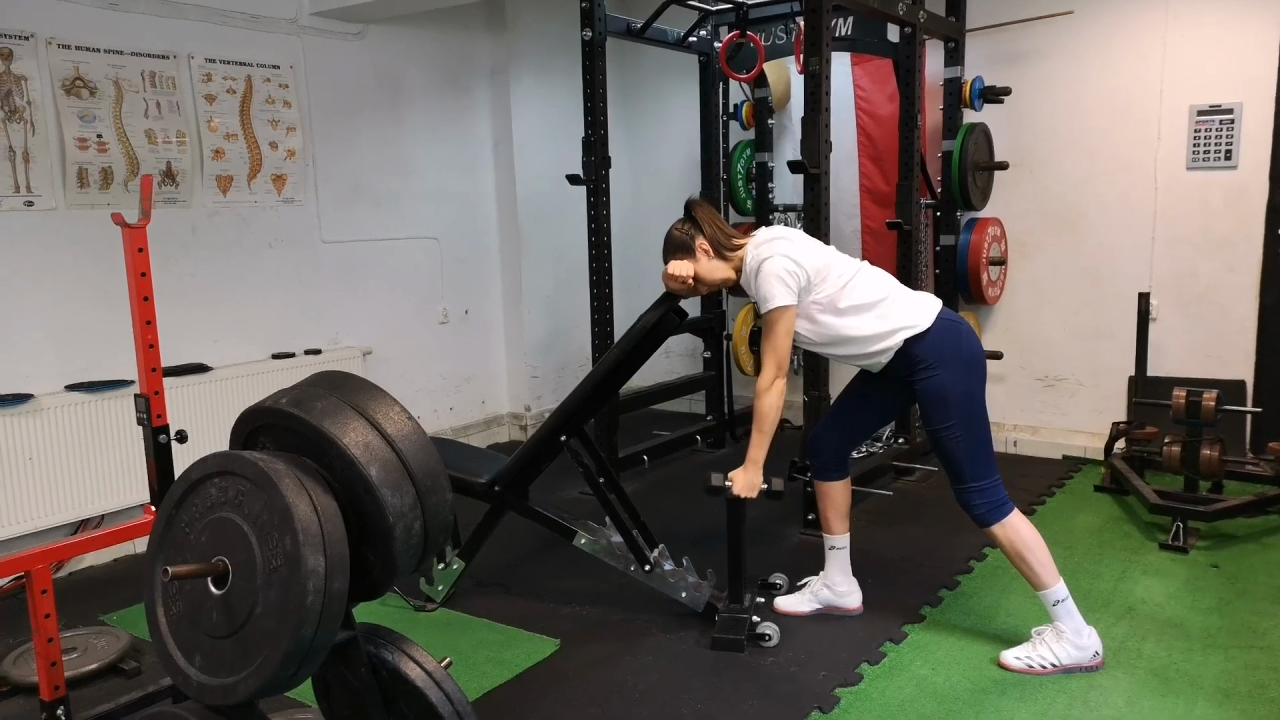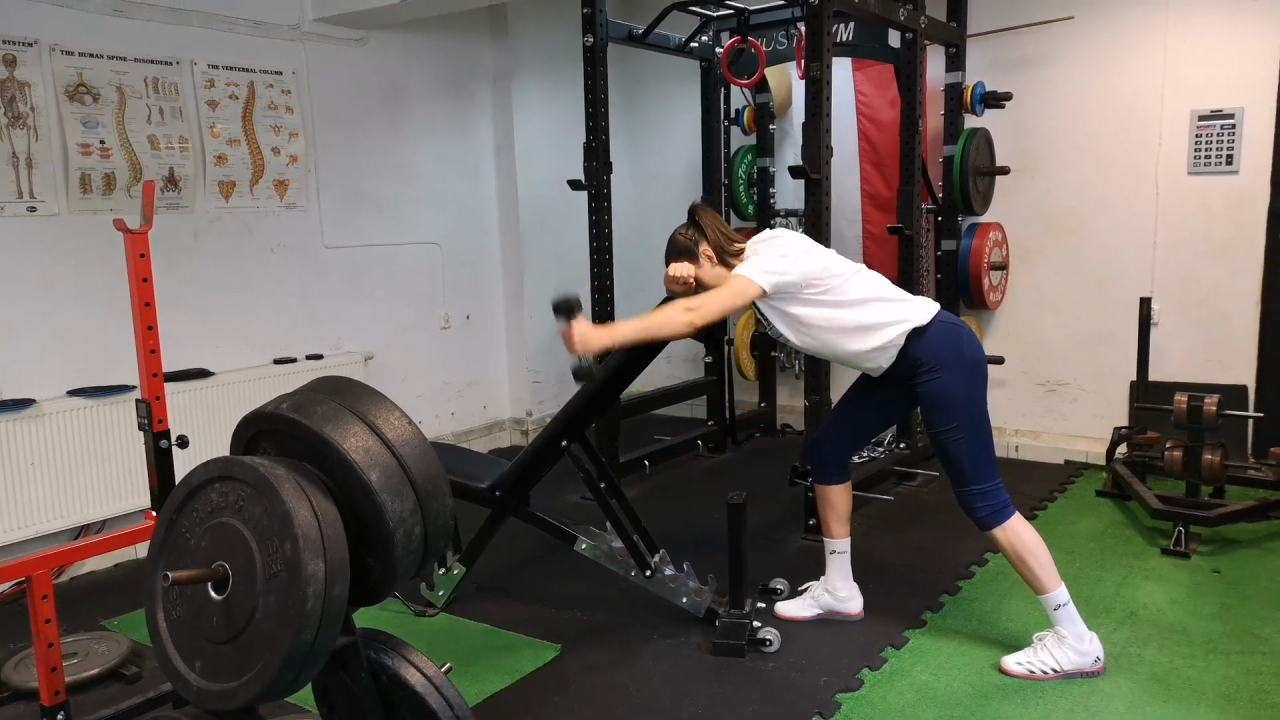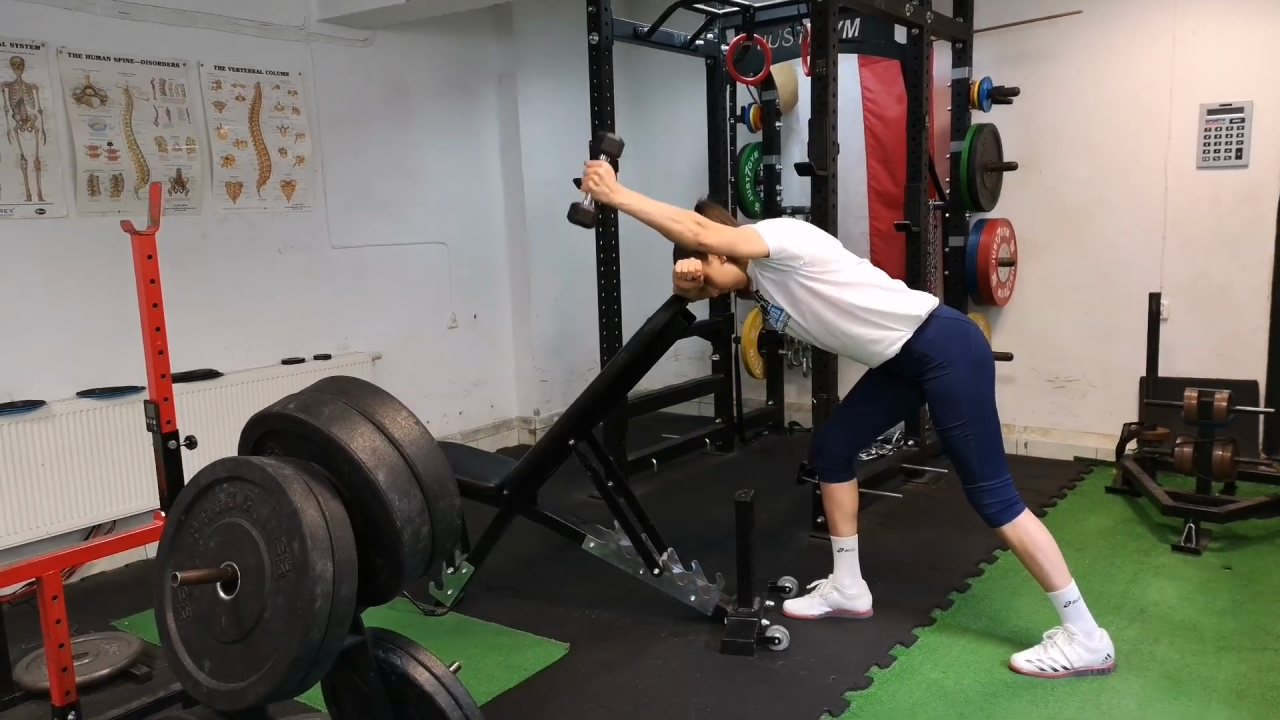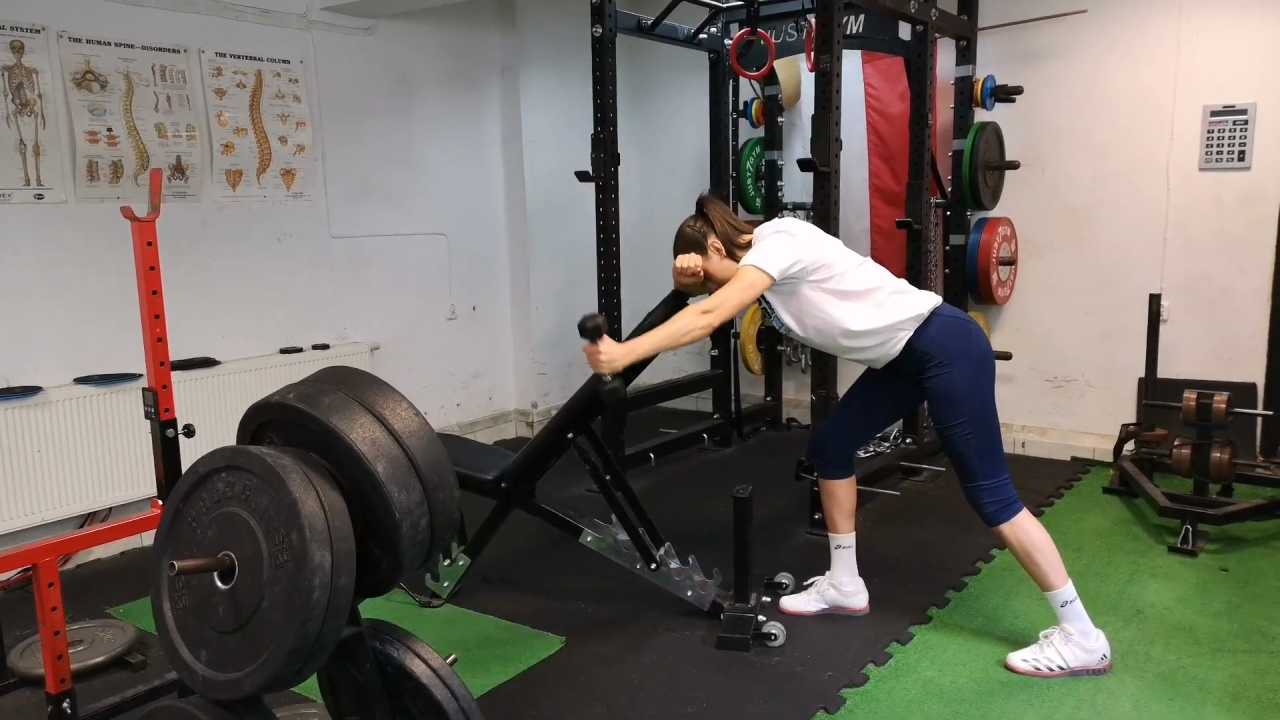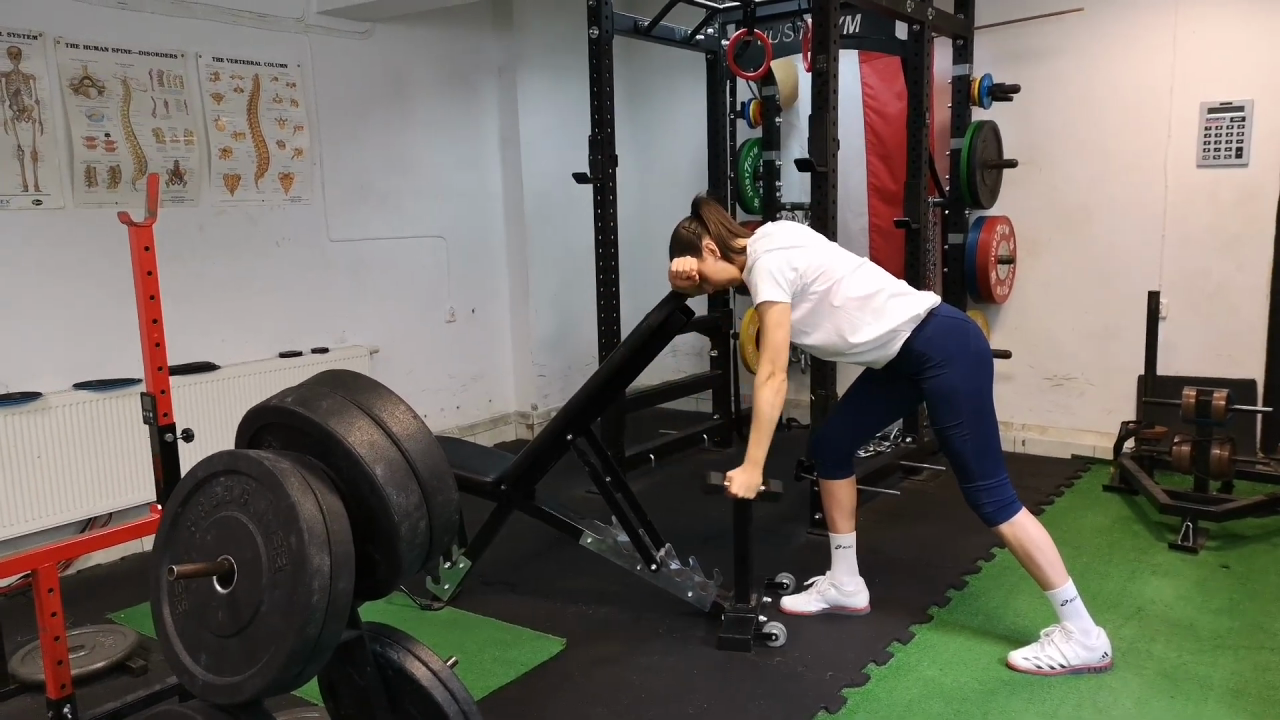
dt=1s
person 1, frame 1
left shoulder: (771, 265)
right shoulder: (755, 251)
left elbow: (774, 376)
left wrist: (753, 466)
right wrist: (680, 278)
left hip: (937, 349)
right hip: (898, 354)
left knee: (979, 493)
right knee: (826, 447)
left ankle: (1074, 636)
right ankle: (838, 585)
person 1, frame 2
left shoulder: (771, 258)
right shoulder: (753, 258)
left elbow: (696, 317)
right elbow: (687, 300)
left wrist: (601, 336)
right wrist: (684, 283)
left hip: (939, 354)
right hip: (899, 360)
left knee: (982, 498)
right knee: (826, 452)
left ankle: (1075, 641)
right ankle: (839, 590)
person 1, frame 3
left shoulder: (777, 239)
right shoulder: (757, 280)
left elbow: (699, 231)
left wrist: (614, 194)
right wrist: (688, 275)
left hip: (944, 348)
right hip: (901, 360)
left knee: (990, 493)
right knee: (831, 449)
left ankle: (1086, 636)
right ankle: (848, 586)
person 1, frame 4
left shoulder: (776, 244)
right shoulder: (763, 258)
left elbow: (710, 315)
right elbow: (704, 294)
left wrist: (625, 353)
right wrist: (690, 272)
left hip: (944, 347)
right hip: (902, 356)
left knee: (989, 493)
right knee: (829, 447)
left ankle: (1081, 638)
right ankle: (845, 585)
person 1, frame 5
left shoulder: (769, 261)
right shoulder: (763, 248)
left elbow: (772, 376)
right elbow: (687, 283)
left wrist: (752, 467)
right wrist: (685, 274)
left hip: (944, 347)
right hip: (903, 355)
left knee: (987, 493)
right knee: (830, 446)
left ankle: (1084, 636)
right ankle: (845, 585)
